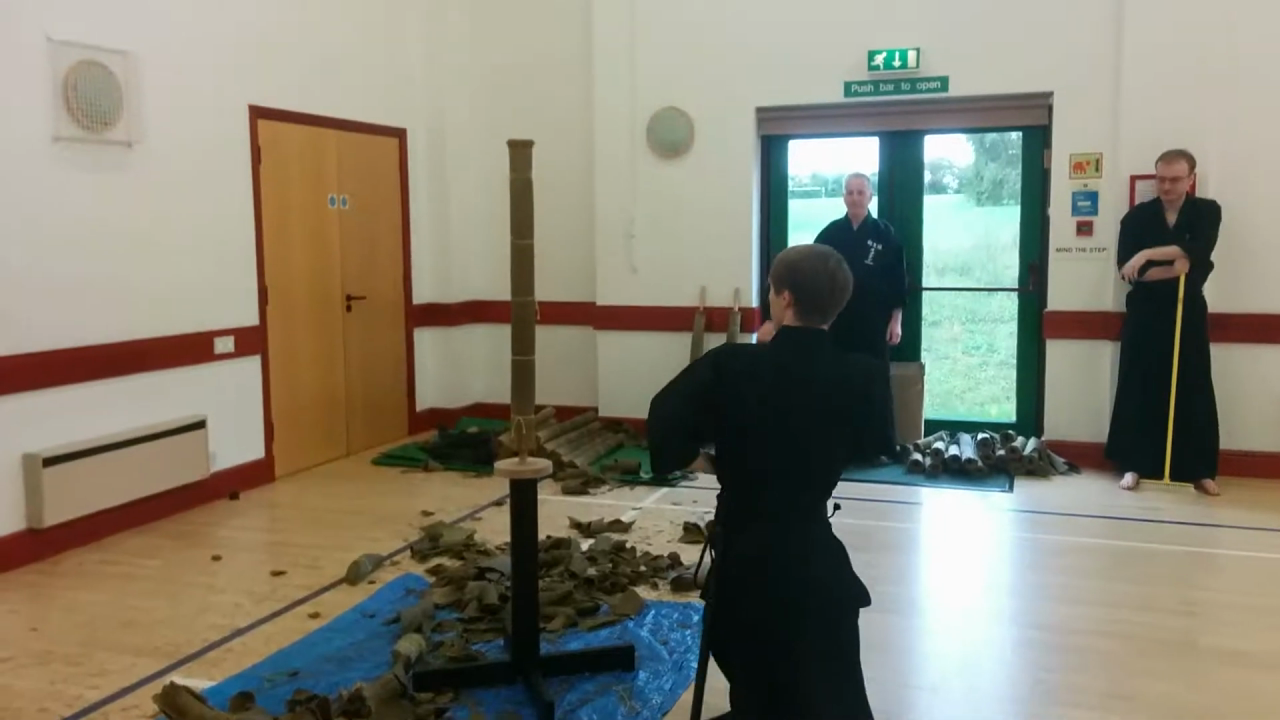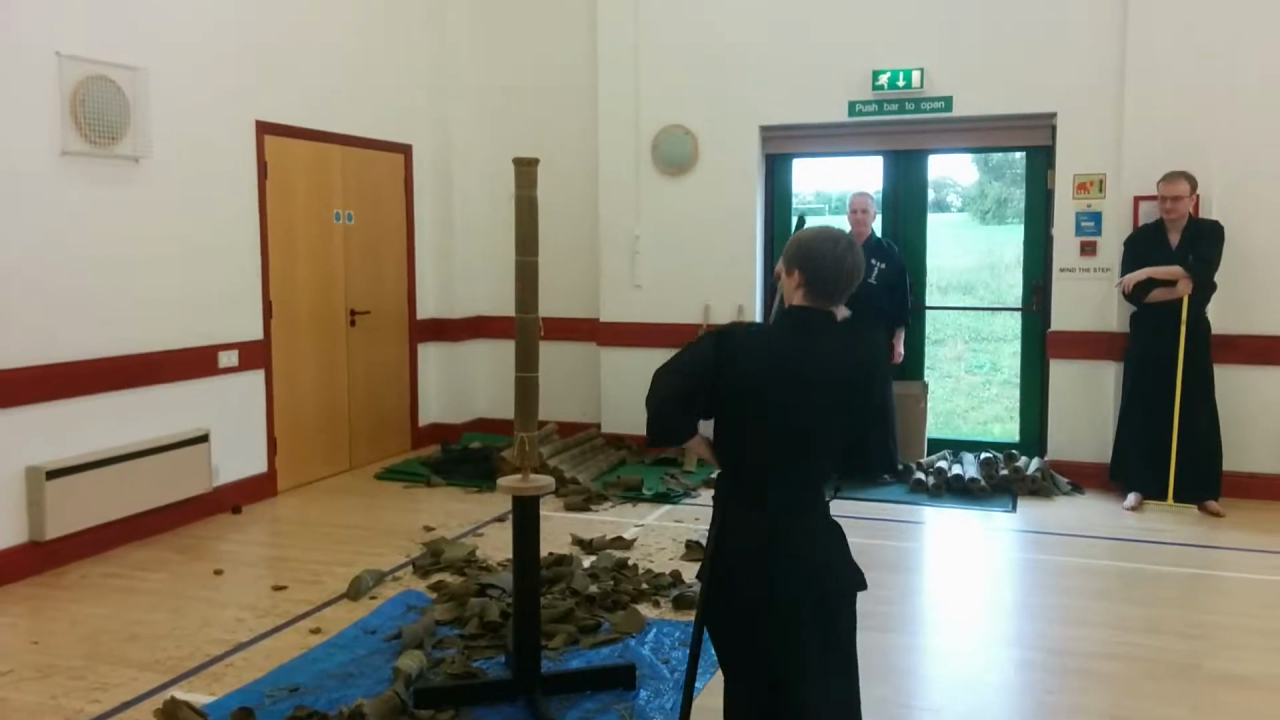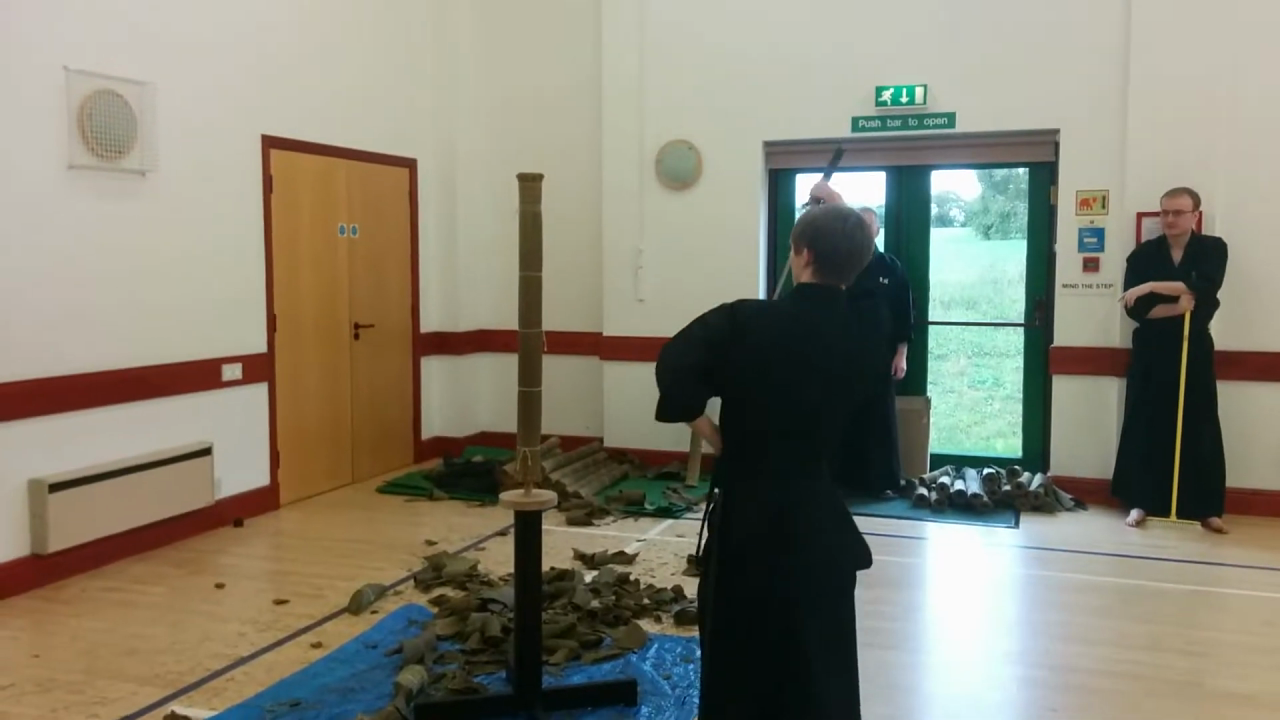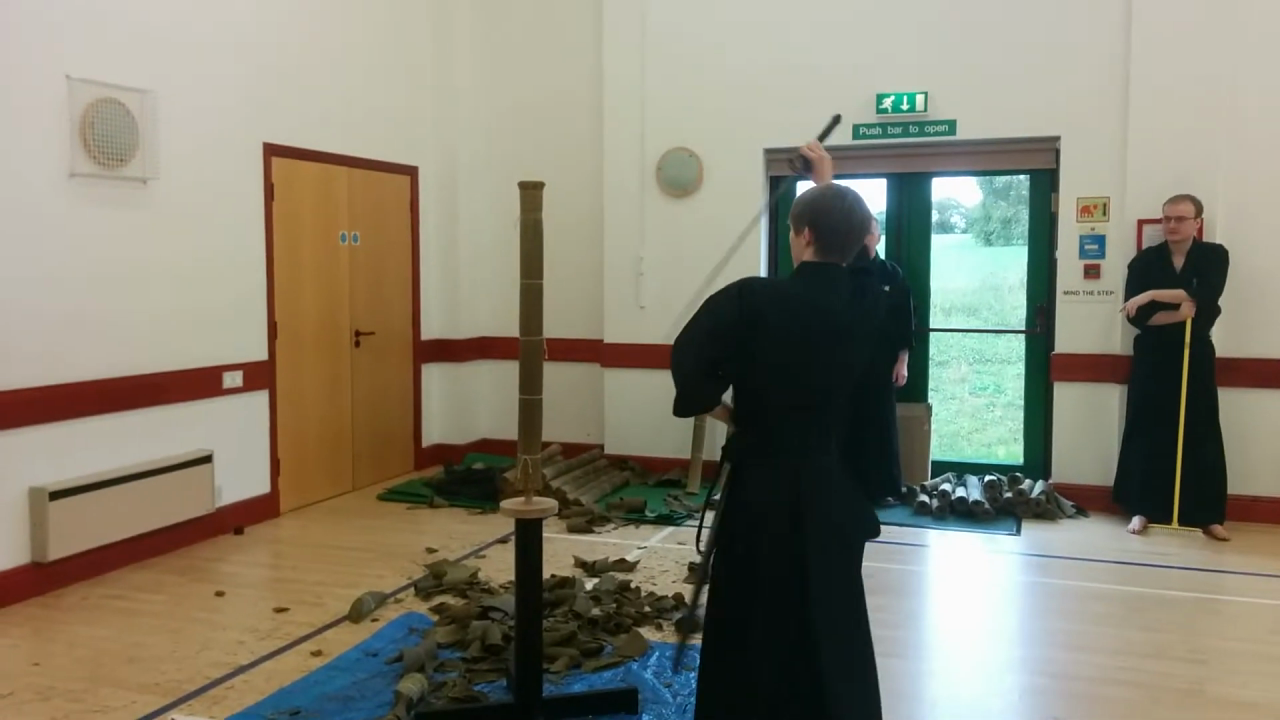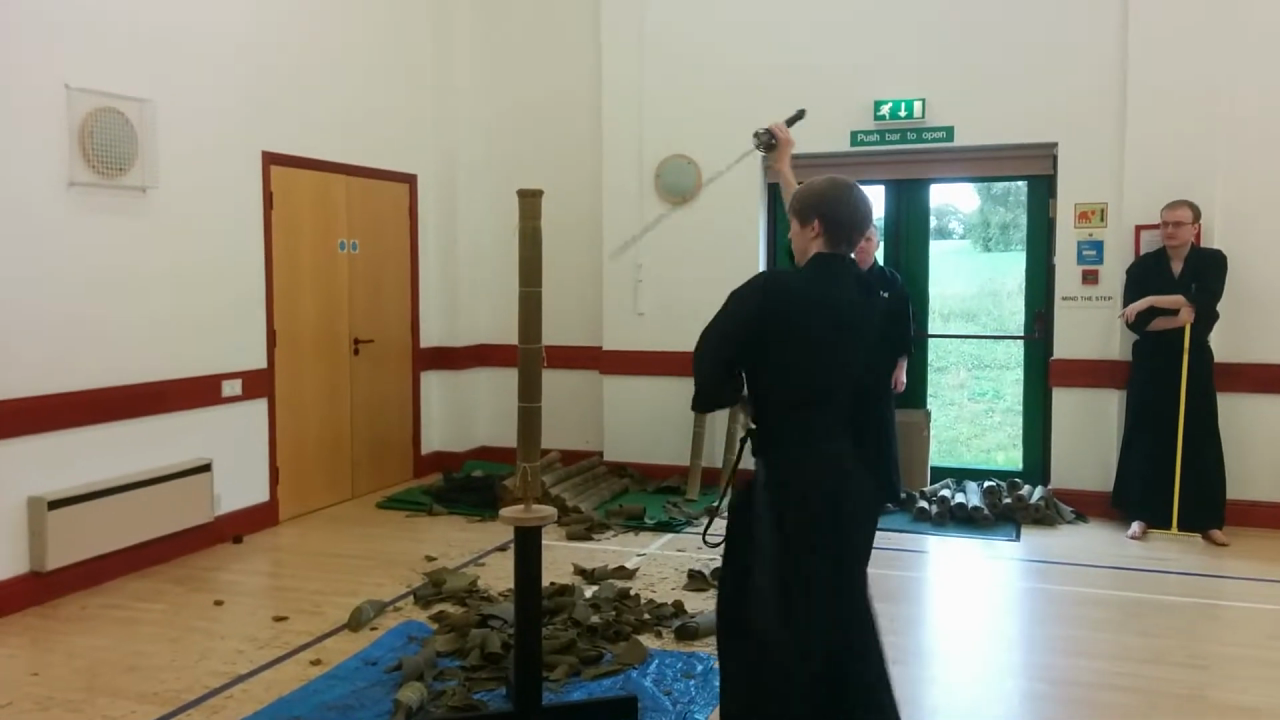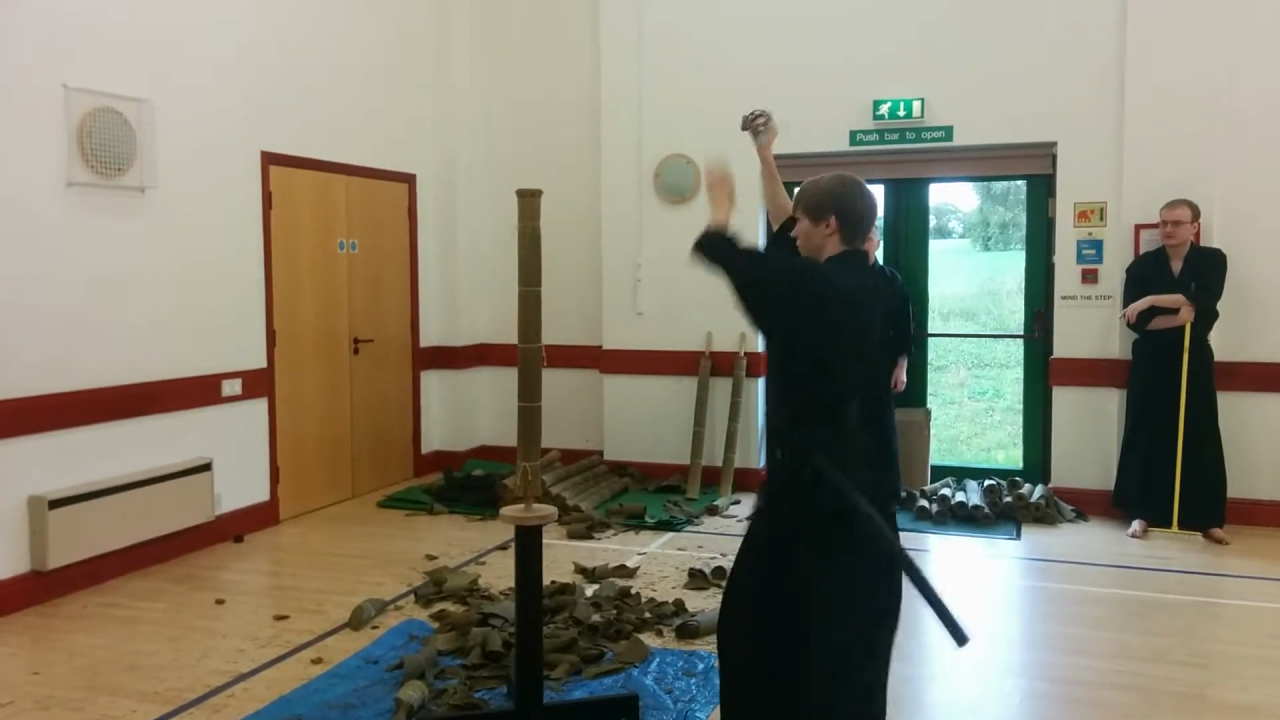
dt=0.2s
person 1, frame 1
left shoulder: (730, 366)
right shoulder: (861, 378)
left elbow: (666, 423)
left wrist: (715, 456)
left hip: (745, 552)
right hip: (812, 556)
person 1, frame 2
left shoulder: (735, 346)
right shoulder: (860, 360)
left elbow: (667, 395)
left wrist: (705, 447)
right wrist: (827, 303)
left hip: (741, 540)
right hip: (810, 543)
person 1, frame 3
left shoulder: (745, 322)
right shoulder: (862, 335)
left elbow: (675, 366)
left wrist: (707, 428)
right wrist: (843, 219)
left hip: (746, 518)
right hip: (816, 521)
left knee: (737, 661)
right knee: (821, 676)
person 1, frame 4
left shoulder: (752, 300)
right shoulder: (862, 305)
left elbow: (690, 357)
right elbow: (852, 245)
left wrist: (724, 411)
right wrist: (829, 179)
left hip: (760, 492)
right hip: (825, 495)
left knee: (745, 638)
right knee: (833, 646)
person 1, frame 5
left shoulder: (773, 292)
right shoulder: (861, 294)
left elbow: (713, 358)
left wrist: (740, 398)
left hip: (787, 480)
right hip: (841, 479)
left knee: (764, 629)
right knee: (840, 626)
person 1, frame 6
left shoulder: (815, 285)
right shoulder: (859, 283)
left elbow: (727, 253)
right elbow: (792, 254)
left wrist: (720, 201)
left hip: (811, 476)
right hip: (839, 469)
left knee: (766, 623)
person 2, frame 1
left shoulder: (1207, 212)
right shoulder: (1137, 217)
left elbow: (1197, 251)
right elbow: (1130, 271)
left wrist: (1147, 255)
right wrist: (1170, 270)
left hip: (1188, 310)
right hip: (1146, 311)
left knee: (1194, 389)
right knee: (1138, 387)
left ankle: (1200, 470)
right ankle: (1134, 464)
person 2, frame 2
left shoulder: (1210, 232)
right shoulder: (1140, 238)
left elbow: (1200, 271)
right elbow: (1133, 292)
left wrist: (1148, 271)
right wrist: (1173, 291)
left hip: (1192, 331)
right hip: (1149, 332)
left knee: (1198, 410)
right knee: (1141, 407)
left ankle: (1203, 490)
right ankle: (1137, 485)
person 2, frame 3
left shoulder: (1213, 249)
right shoulder: (1143, 254)
left elbow: (1204, 288)
right elbow: (1135, 308)
left wrist: (1152, 286)
right wrist: (1177, 307)
left hip: (1195, 348)
right hip: (1152, 348)
left knee: (1200, 427)
right knee: (1144, 424)
left ankle: (1207, 507)
right ankle: (1140, 501)
person 2, frame 4
left shoulder: (1214, 256)
right shoulder: (1144, 261)
left elbow: (1205, 296)
right elbow: (1137, 315)
left wrist: (1152, 294)
right wrist: (1179, 313)
left hip: (1196, 355)
right hip: (1153, 355)
left knee: (1202, 434)
right knee: (1145, 431)
left ankle: (1208, 515)
right ankle: (1141, 508)
person 2, frame 5
left shoulder: (1212, 261)
right shoulder: (1143, 266)
left elbow: (1203, 301)
right elbow: (1135, 320)
left wrist: (1151, 300)
right wrist: (1177, 318)
left hip: (1194, 360)
right hip: (1152, 361)
left knee: (1201, 438)
right knee: (1145, 437)
left ankle: (1207, 520)
right ankle: (1140, 514)
person 2, frame 6
left shoulder: (1212, 261)
right shoulder: (1142, 265)
left elbow: (1203, 300)
right elbow: (1136, 320)
left wrist: (1152, 299)
right wrist: (1177, 318)
left hip: (1194, 359)
right hip: (1152, 360)
left knee: (1201, 438)
right knee: (1145, 435)
left ankle: (1208, 518)
right ankle: (1141, 513)
person 3, frame 1
left shoulder: (885, 235)
right shoulder: (830, 234)
left elbow: (898, 280)
left wrist: (896, 319)
left hip: (870, 322)
right hip: (835, 321)
left ankle: (884, 446)
person 3, frame 2
left shoulder: (888, 253)
left elbow: (901, 301)
left wrist: (898, 340)
left hip: (876, 341)
left knee: (877, 401)
left ankle: (880, 465)
right ankle: (840, 463)
person 3, frame 3
left shoulder: (891, 269)
left elbow: (904, 316)
left wrist: (901, 355)
left hip: (879, 355)
left knee: (879, 416)
left ankle: (882, 481)
right ankle: (841, 478)
person 3, frame 4
left shoulder: (892, 276)
left elbow: (905, 323)
left wrist: (902, 362)
left hip: (880, 363)
left knee: (880, 425)
right knee: (844, 425)
left ankle: (883, 489)
person 3, frame 5
left shoulder: (893, 284)
left elbow: (903, 333)
left wrist: (901, 369)
left hip: (879, 372)
left knee: (880, 427)
left ankle: (884, 490)
person 3, frame 6
left shoulder: (891, 283)
left elbow: (903, 329)
left wrist: (900, 368)
left hip: (879, 368)
left knee: (879, 426)
left ankle: (885, 490)
